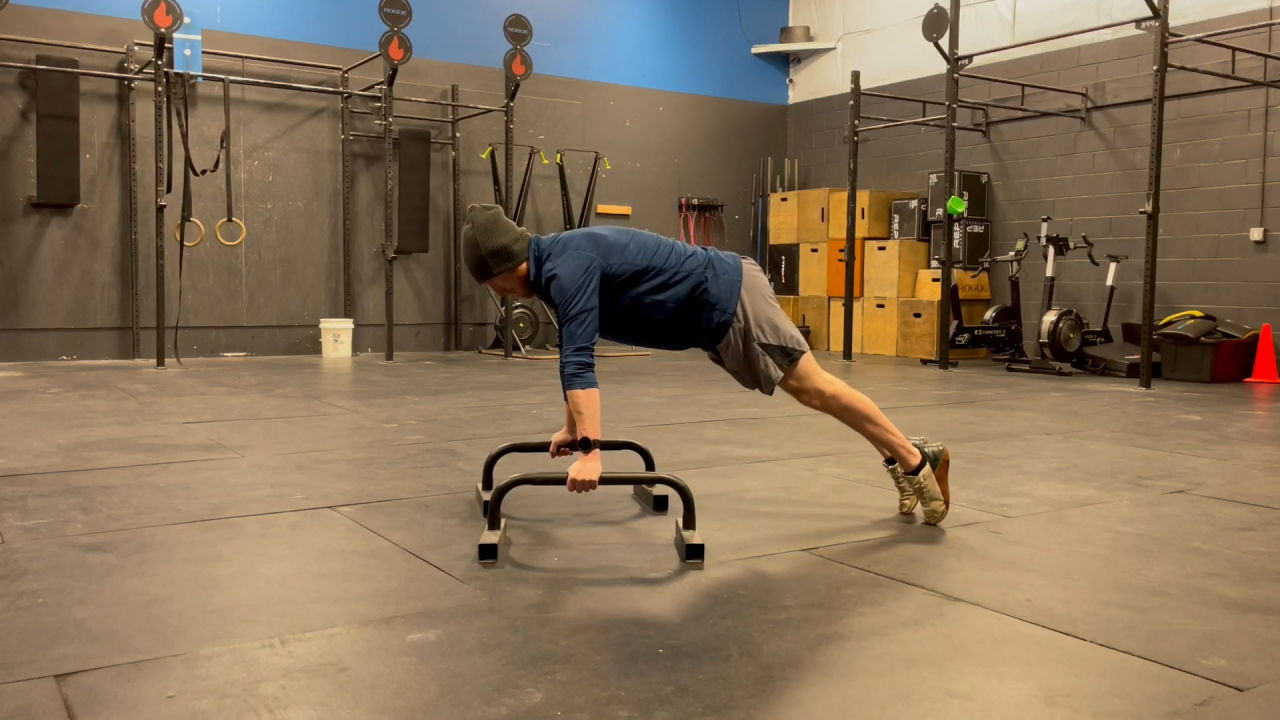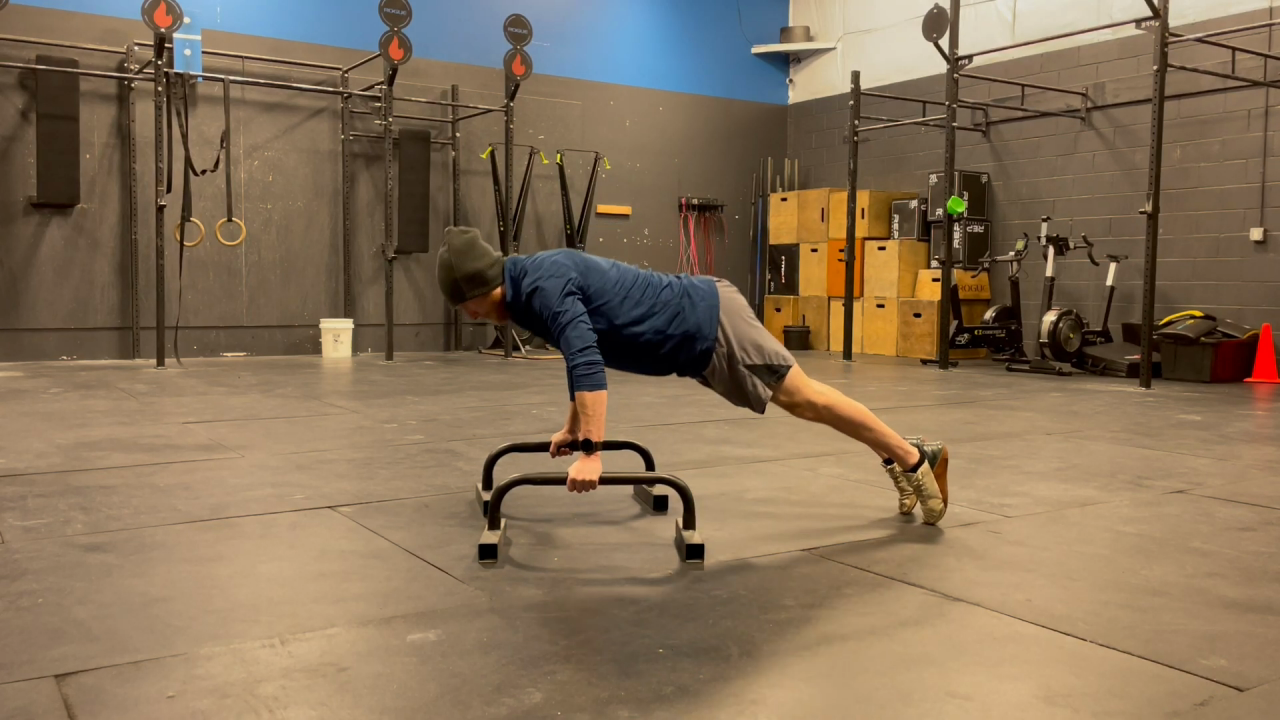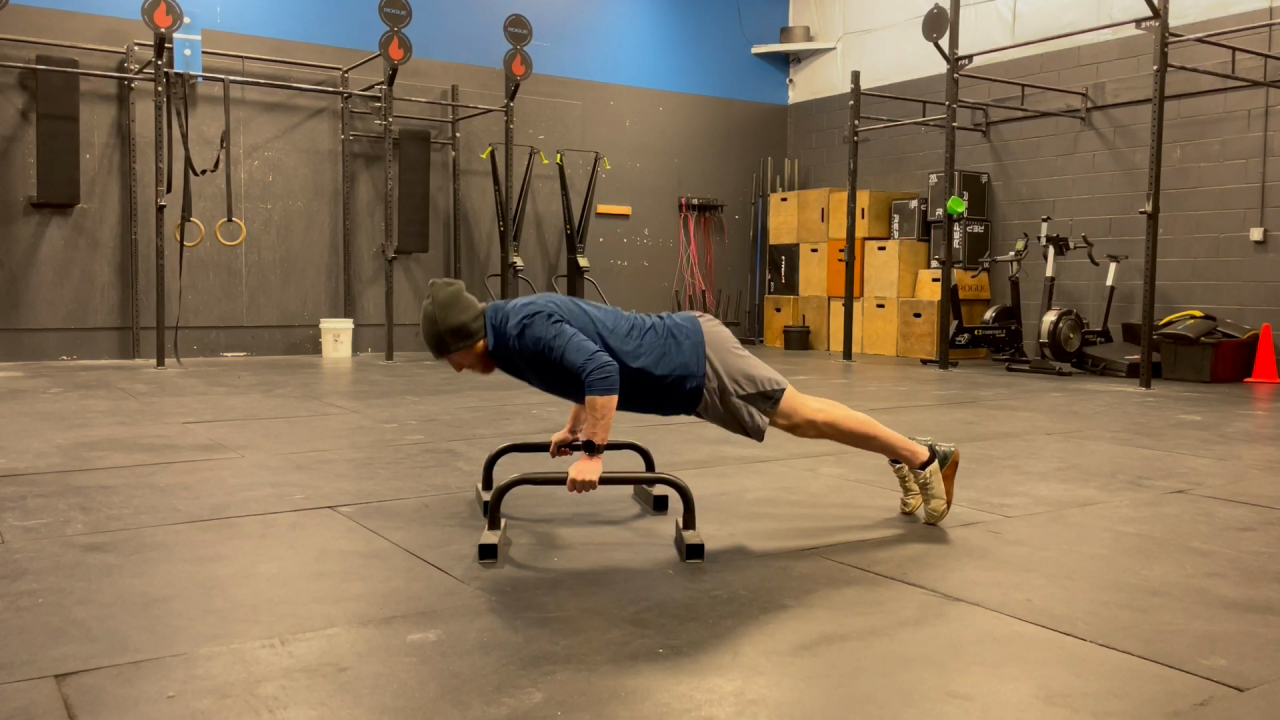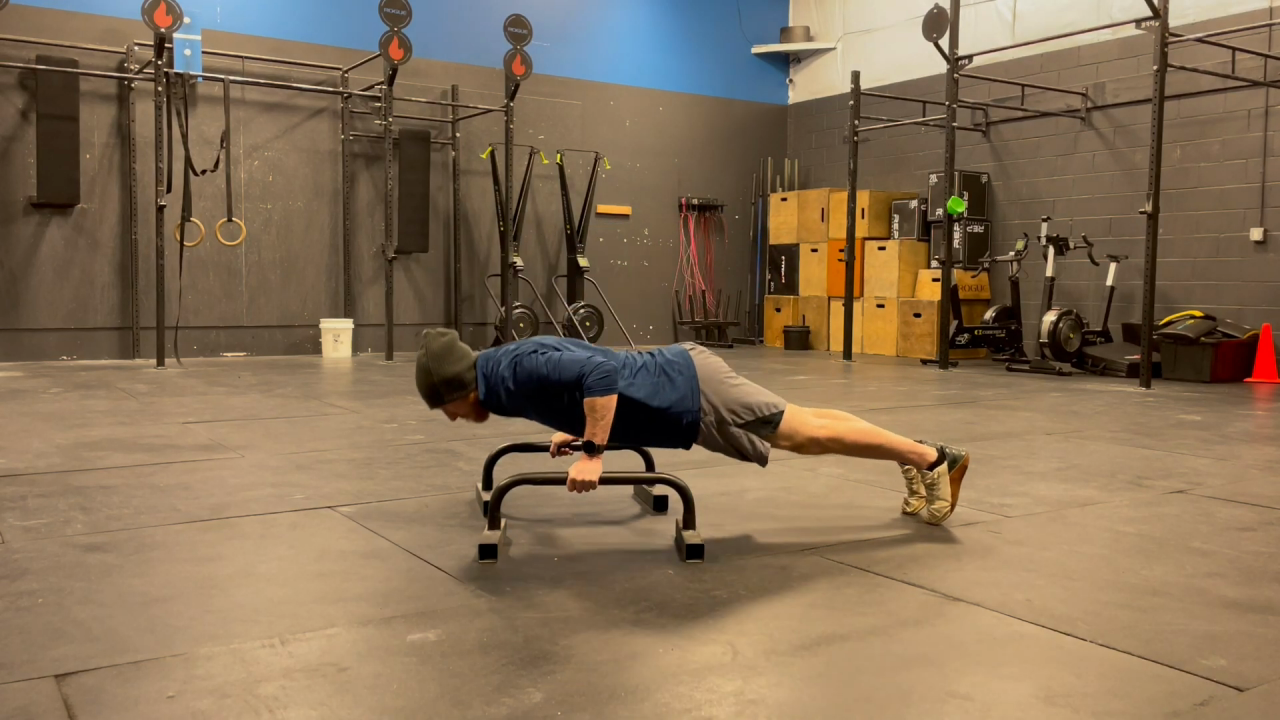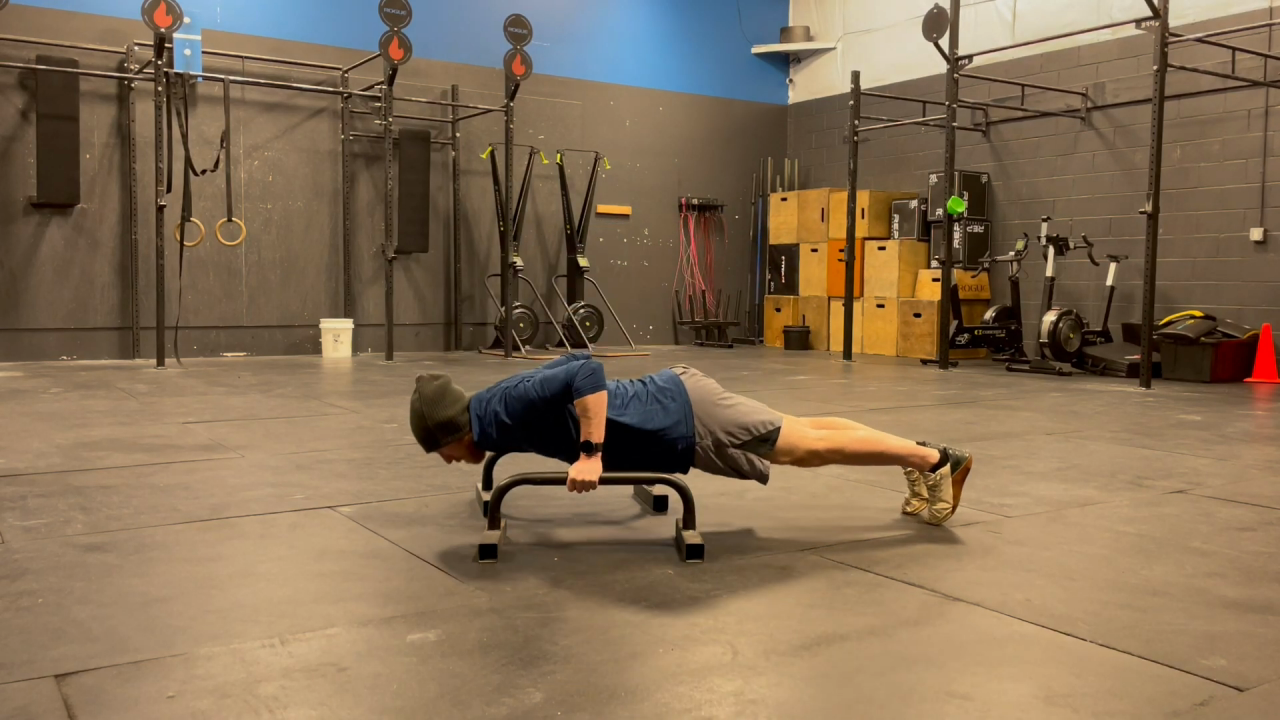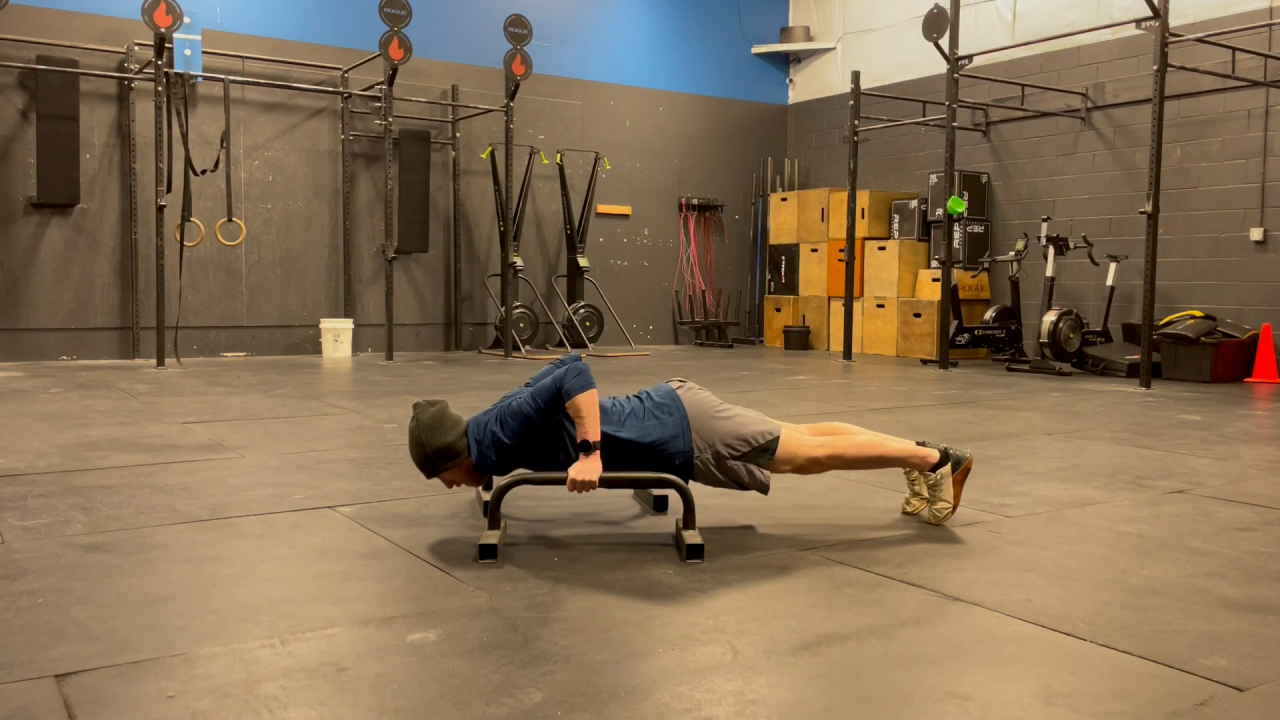
dt=0.3s
person 1, frame 1
left shoulder: (565, 267)
right shoulder: (557, 264)
left elbow: (578, 361)
right elbow: (578, 354)
left wrist: (590, 452)
right wrist: (574, 427)
left hip: (726, 298)
right hip: (716, 311)
left knee: (814, 388)
right knee: (809, 388)
left ankle: (918, 461)
right ankle: (897, 457)
person 1, frame 2
left shoulder: (542, 284)
right shoulder: (534, 284)
left elbow: (586, 363)
right elbow: (584, 354)
left wrist: (590, 453)
right wrist: (573, 428)
left hip: (708, 326)
right hip: (700, 329)
left knee: (805, 400)
right knee: (801, 400)
left ankle: (914, 459)
right ankle: (899, 459)
person 1, frame 3
left shoulder: (524, 331)
right shoulder: (517, 326)
left elbow: (601, 371)
left wrist: (592, 455)
right wrist: (575, 427)
left hip: (697, 361)
right hip: (686, 356)
left knee: (806, 417)
right knee: (800, 414)
left ankle: (925, 456)
right ankle: (906, 456)
person 1, frame 4
left shoulder: (514, 374)
right shoulder: (509, 364)
left elbow: (601, 374)
left wrist: (592, 454)
right wrist: (575, 428)
left hip: (691, 394)
right hip: (680, 377)
left knee: (809, 435)
right knee: (803, 426)
left ankle: (931, 458)
right ankle: (915, 453)
person 1, frame 5
left shoulder: (504, 414)
right shoulder: (503, 408)
left elbow: (586, 371)
right elbow: (572, 370)
left wrist: (590, 454)
right wrist: (569, 433)
left hip: (686, 419)
right hip: (673, 399)
left knee: (810, 447)
right knee: (800, 435)
left ankle: (935, 460)
right ankle: (917, 453)
person 1, frame 6
left shoulder: (501, 433)
right shoulder: (503, 427)
left elbow: (572, 371)
right elbow: (562, 377)
left wrist: (588, 453)
right wrist: (566, 445)
left hip: (686, 433)
right hip: (671, 410)
left knee: (810, 455)
right knee: (801, 439)
left ankle: (936, 461)
right ankle: (918, 453)
